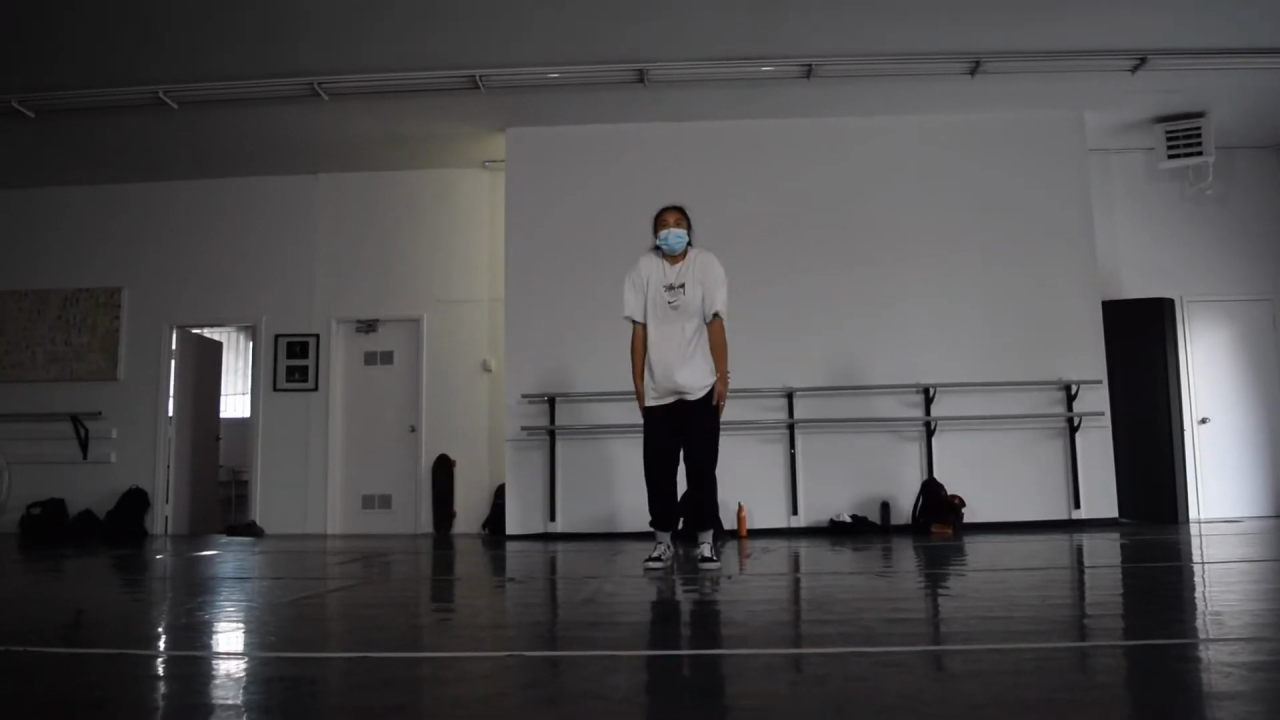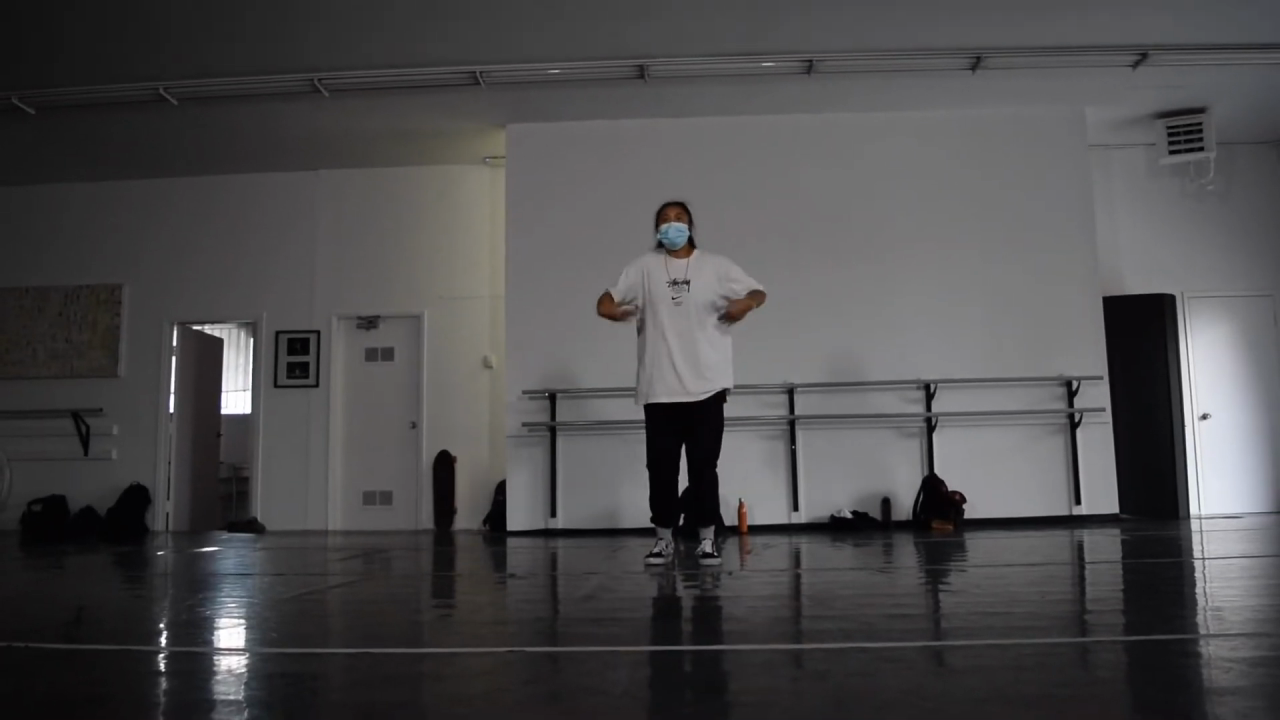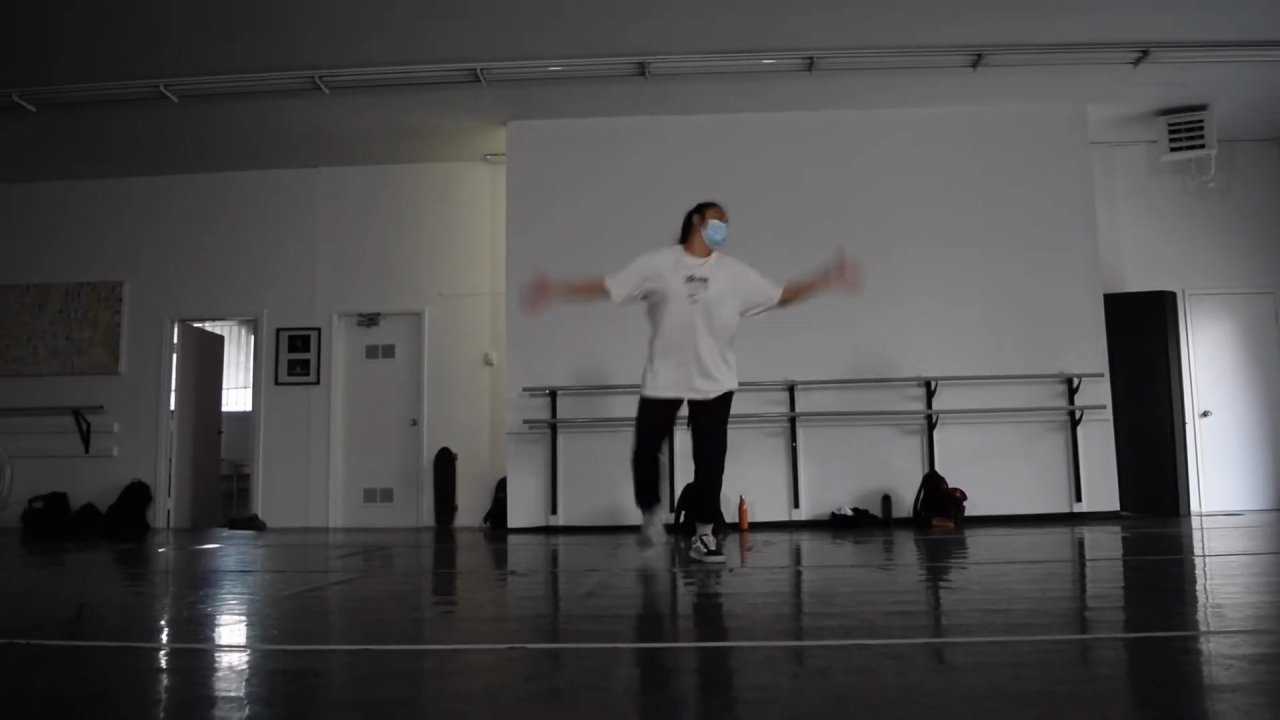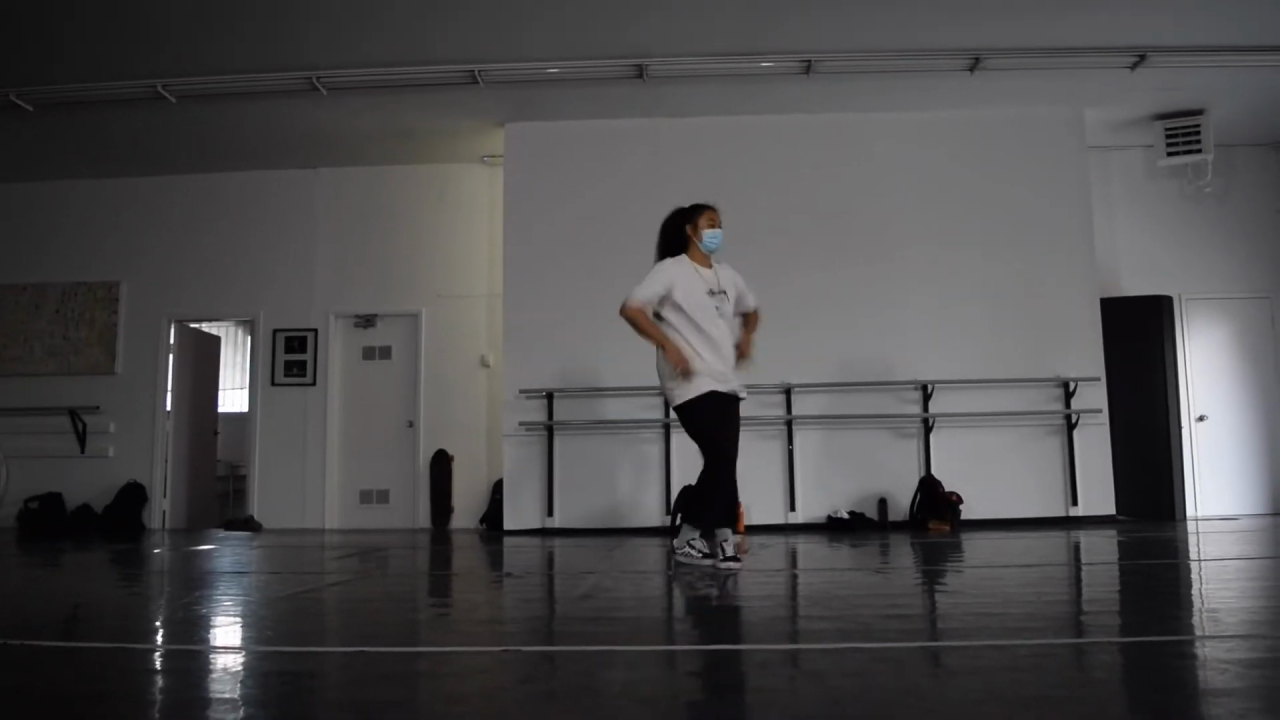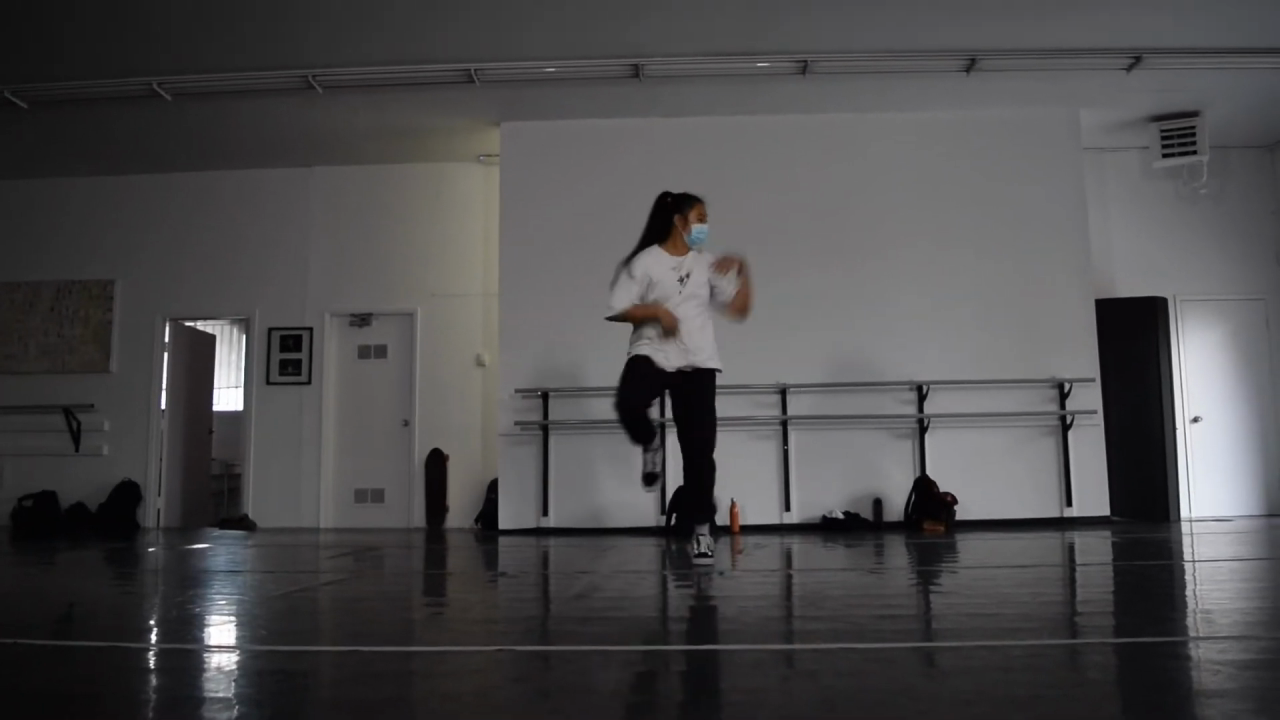
dt=0.5s
person 1, frame 1
left shoulder: (706, 264)
right shoulder: (643, 268)
left elbow: (715, 321)
right elbow: (637, 327)
left wrist: (722, 376)
right wrist: (637, 380)
left hip: (701, 386)
right hip: (658, 390)
left knee: (701, 466)
right knee: (658, 468)
left ankle: (705, 542)
right ankle: (663, 542)
person 1, frame 2
left shoulder: (716, 265)
right shoulder: (644, 267)
left elbow: (757, 292)
right elbow: (610, 298)
left wrist: (745, 304)
right wrist: (611, 309)
left hip: (706, 385)
right hip: (659, 387)
left knee: (704, 463)
right knee: (661, 464)
left ankle: (707, 538)
right ankle: (664, 538)
person 1, frame 3
left shoulder: (733, 271)
right shoulder: (657, 263)
left elbow: (780, 296)
right elbow: (609, 287)
left wrist: (825, 279)
right wrist: (557, 291)
left hip: (713, 382)
right hip: (663, 380)
left knee: (711, 461)
right knee: (646, 453)
left ankle: (704, 536)
right ankle: (652, 516)
person 1, frame 4
left shoulder: (727, 275)
right shoulder: (669, 270)
left elbow: (750, 310)
right elbow: (630, 308)
left wrist: (746, 336)
right wrist: (668, 344)
left hip: (724, 383)
right hip: (689, 382)
left knee: (722, 462)
right knee: (722, 458)
left ankle: (688, 537)
right ankle: (724, 538)
person 1, frame 5
left shoulder: (706, 263)
right shoulder: (643, 262)
left elbow: (739, 310)
right elbow: (617, 309)
left wrist: (742, 271)
right wrist: (652, 310)
left hip: (698, 364)
right hip: (651, 355)
left knee: (699, 450)
right knee: (629, 404)
left ankle: (701, 531)
right ankle: (650, 447)
